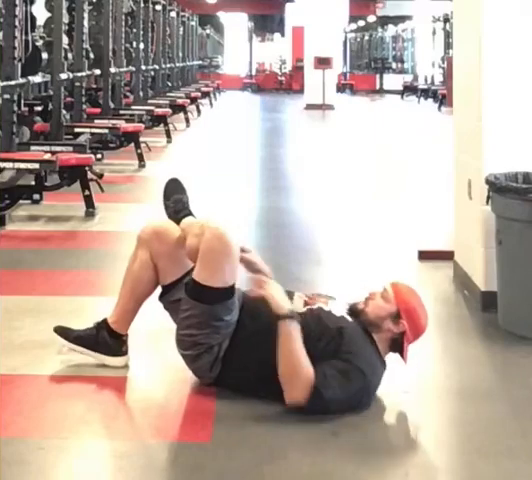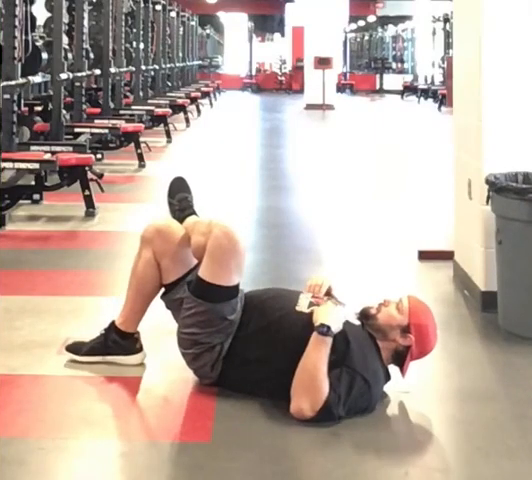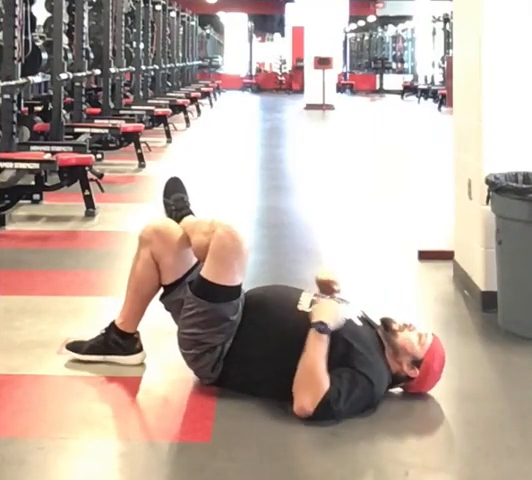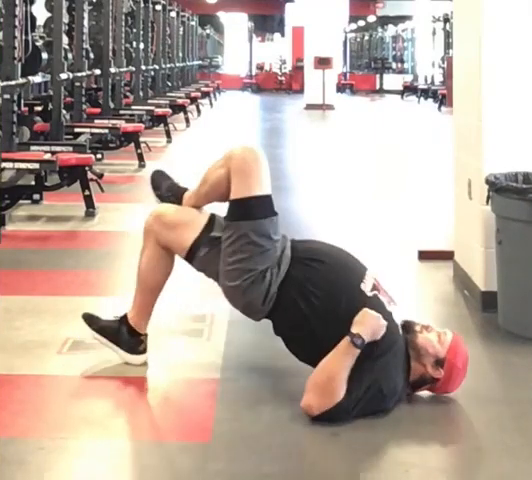
dt=1s
person 1, frame 1
left shoulder: (361, 371)
right shoulder: (352, 331)
left elbow: (297, 393)
left wrist: (284, 313)
right wrist: (266, 277)
left hip: (214, 351)
right hip: (236, 320)
left knee: (215, 239)
right knee: (154, 237)
left ankle: (187, 223)
right ankle: (111, 337)
person 1, frame 2
left shoulder: (365, 375)
right shoulder: (358, 331)
left elbow: (304, 406)
left wrist: (324, 329)
right wrist: (321, 297)
left hip: (214, 351)
right hip: (235, 317)
left knee: (222, 237)
right knee: (157, 235)
left ankle: (189, 221)
right ankle: (122, 339)
person 1, frame 3
left shoulder: (369, 376)
right shoulder: (367, 328)
left elbow: (306, 403)
left wrist: (320, 327)
right wrist: (325, 298)
left hip: (216, 350)
right hip: (235, 317)
left knee: (225, 239)
right knee: (156, 234)
left ankle: (186, 220)
right ankle: (122, 339)
person 1, frame 4
left shoulder: (386, 378)
right shoulder: (392, 341)
left elbow: (315, 403)
left wrist: (358, 338)
left hip: (260, 277)
right hip: (282, 261)
left knee: (245, 158)
right knee: (159, 222)
left ankle: (187, 201)
